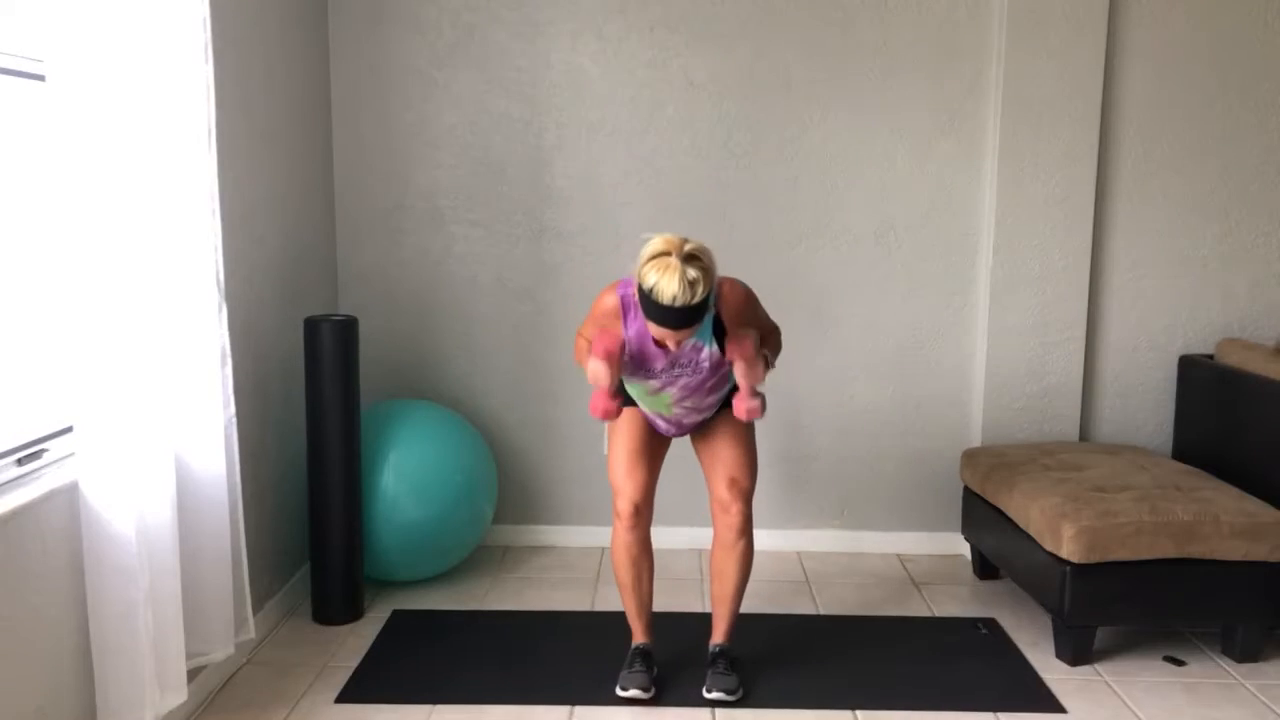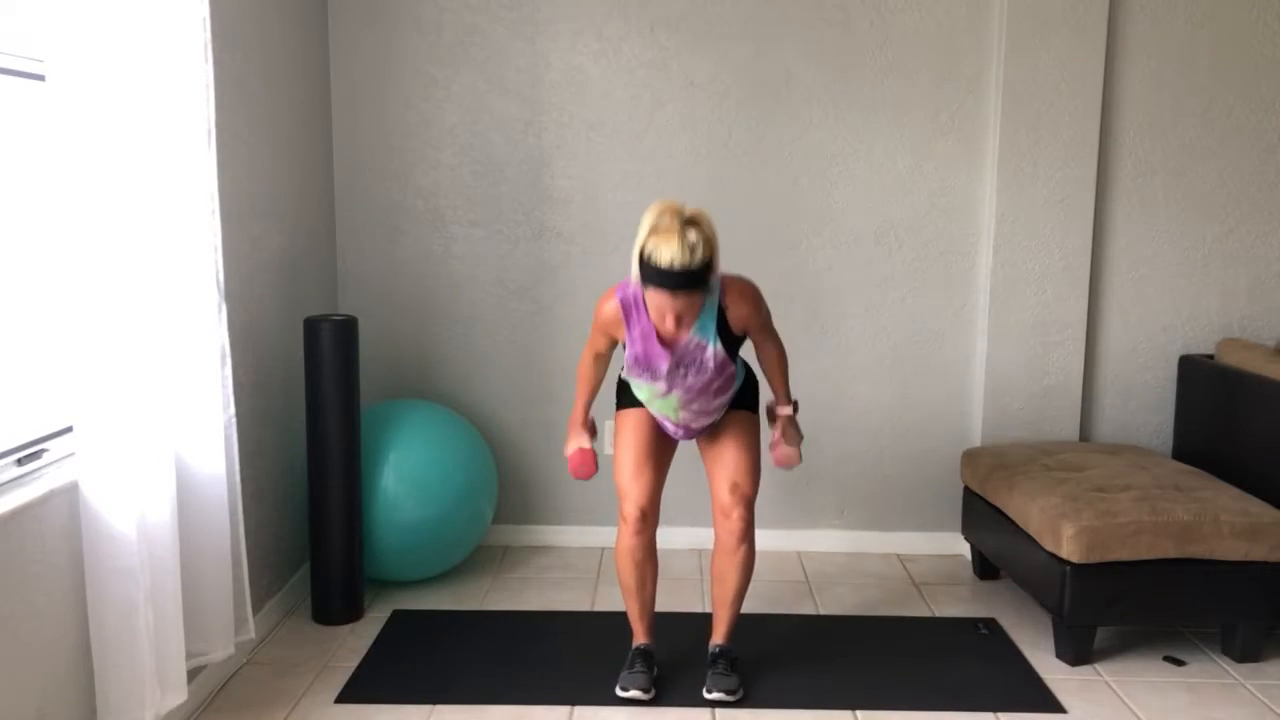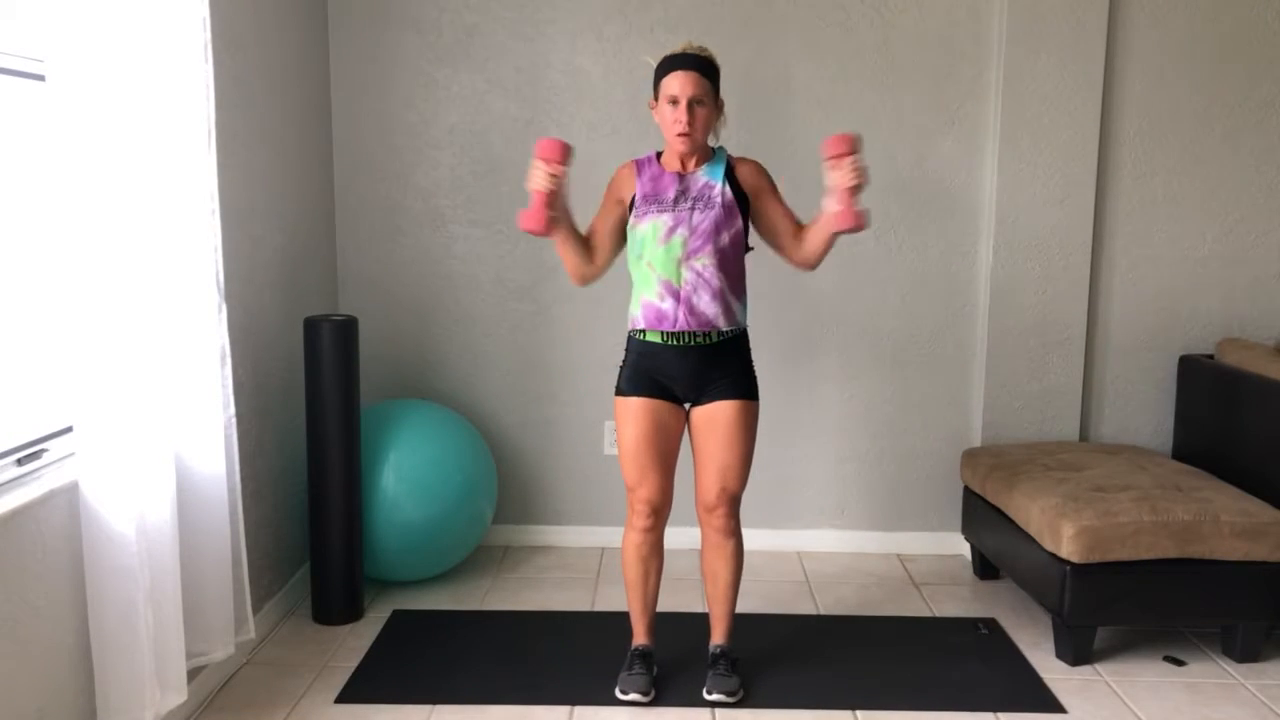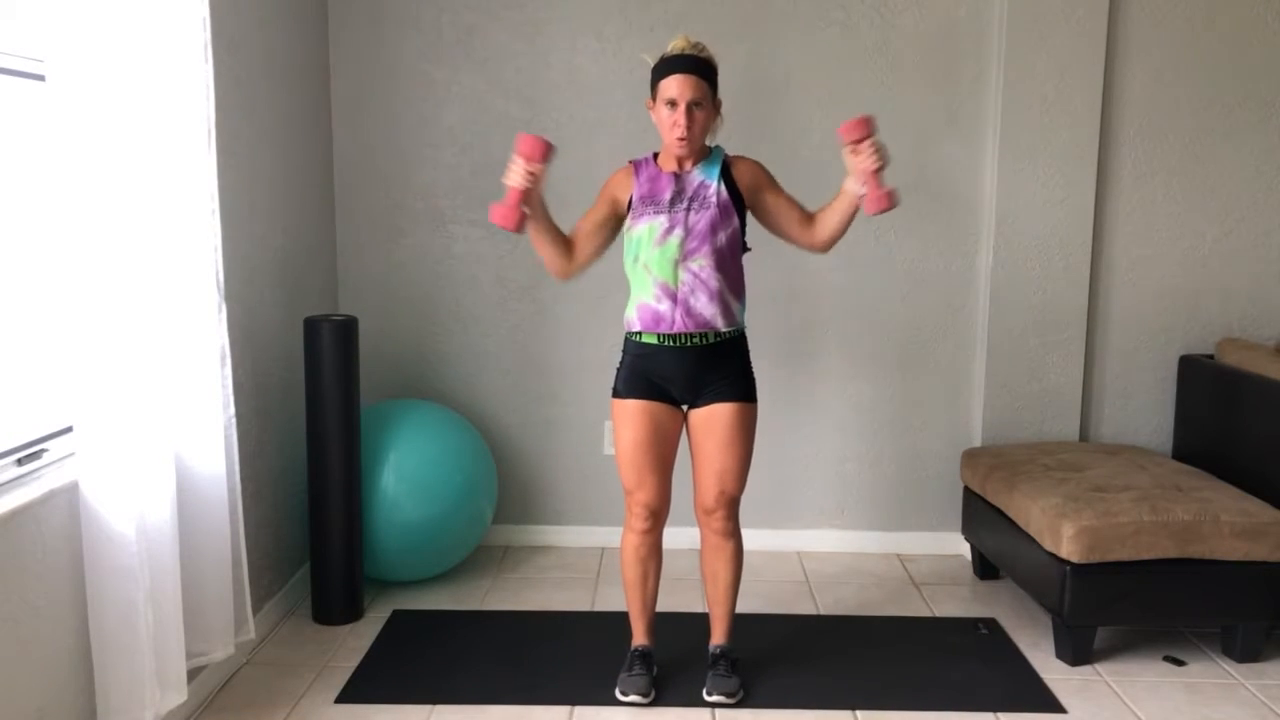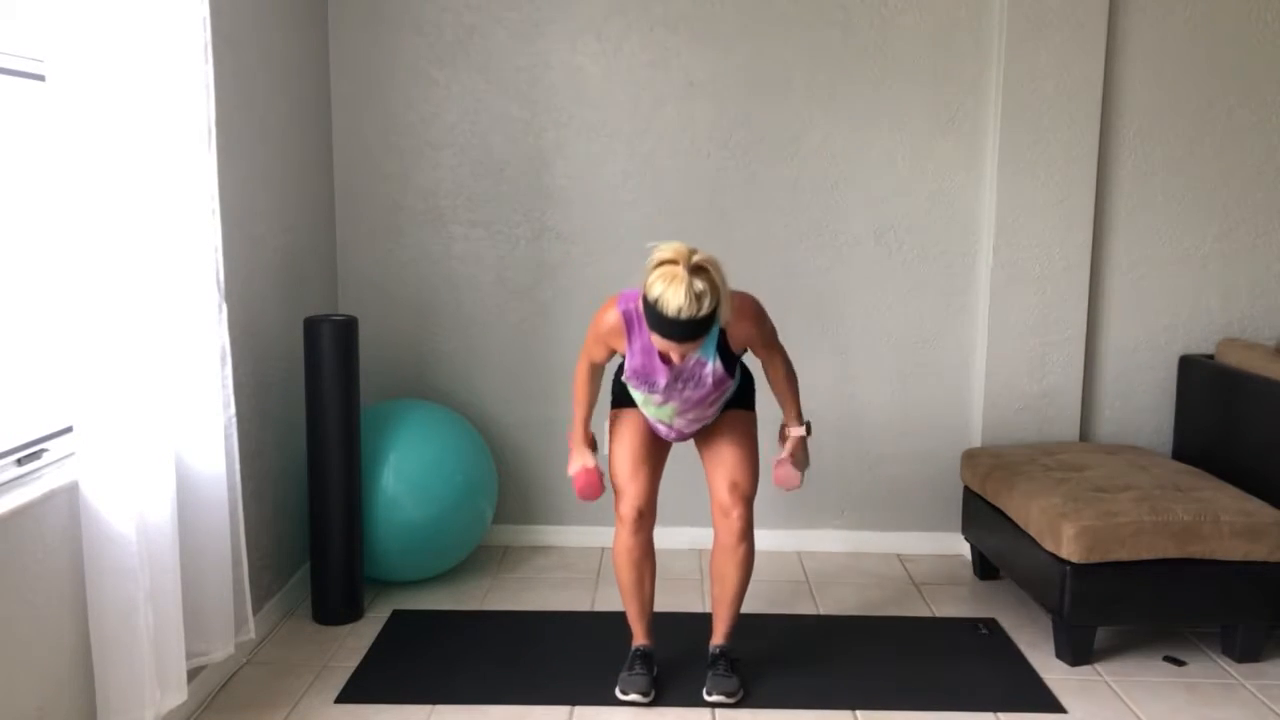
dt=1s
person 1, frame 1
left shoulder: (733, 299)
right shoulder: (615, 303)
left elbow: (769, 332)
right elbow: (584, 340)
left wrist: (762, 359)
right wrist: (593, 363)
left hip: (719, 404)
right hip: (639, 402)
left knee: (734, 508)
right knee: (629, 509)
left ankle: (720, 648)
right ankle: (640, 646)
person 1, frame 2
left shoulder: (738, 299)
right shoulder: (615, 307)
left elbow: (768, 344)
right elbow: (594, 355)
left wrist: (785, 409)
right wrist: (579, 421)
left hip: (727, 405)
right hip: (646, 403)
left knee: (736, 515)
right knee: (636, 515)
left ankle: (721, 648)
right ankle: (641, 647)
person 1, frame 3
left shoulder: (745, 176)
right shoulder: (630, 178)
left elbow: (804, 255)
right elbow: (584, 270)
left wrist: (835, 204)
right wrist: (554, 207)
left hip: (723, 361)
right hip: (648, 359)
left knee: (720, 510)
right knee: (645, 508)
left ankle: (720, 649)
right ankle: (641, 647)
person 1, frame 4
left shoulder: (741, 175)
right shoulder: (627, 182)
left elbow: (816, 235)
right elbow: (565, 263)
left wrist: (857, 181)
right wrist: (527, 201)
left hip: (720, 362)
right hip: (646, 361)
left knee: (719, 513)
right knee: (643, 512)
left ankle: (720, 649)
right ankle: (641, 648)
person 1, frame 5
left shoulder: (741, 314)
right shoulder: (617, 317)
left elbow: (774, 356)
right elbow: (589, 362)
left wrist: (795, 428)
right wrist: (579, 438)
left hip: (724, 405)
right hip: (640, 404)
left knee: (734, 511)
right knee: (633, 513)
left ankle: (720, 649)
right ankle: (641, 648)
